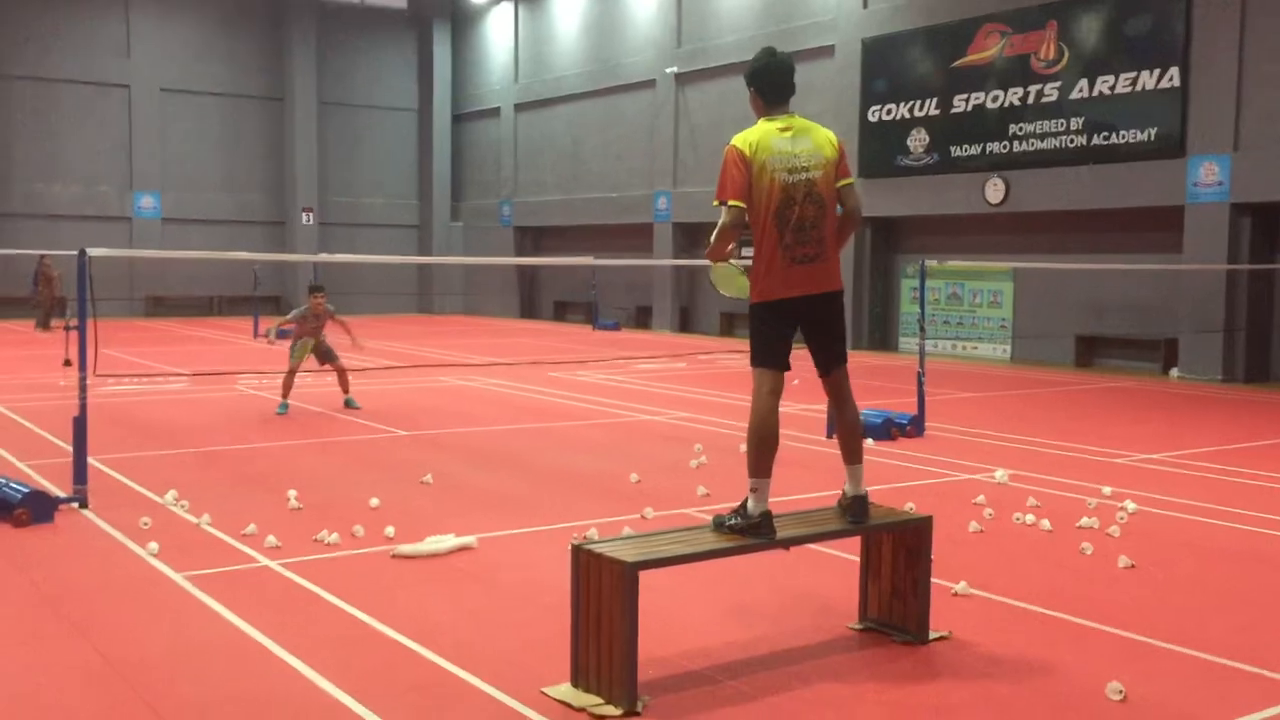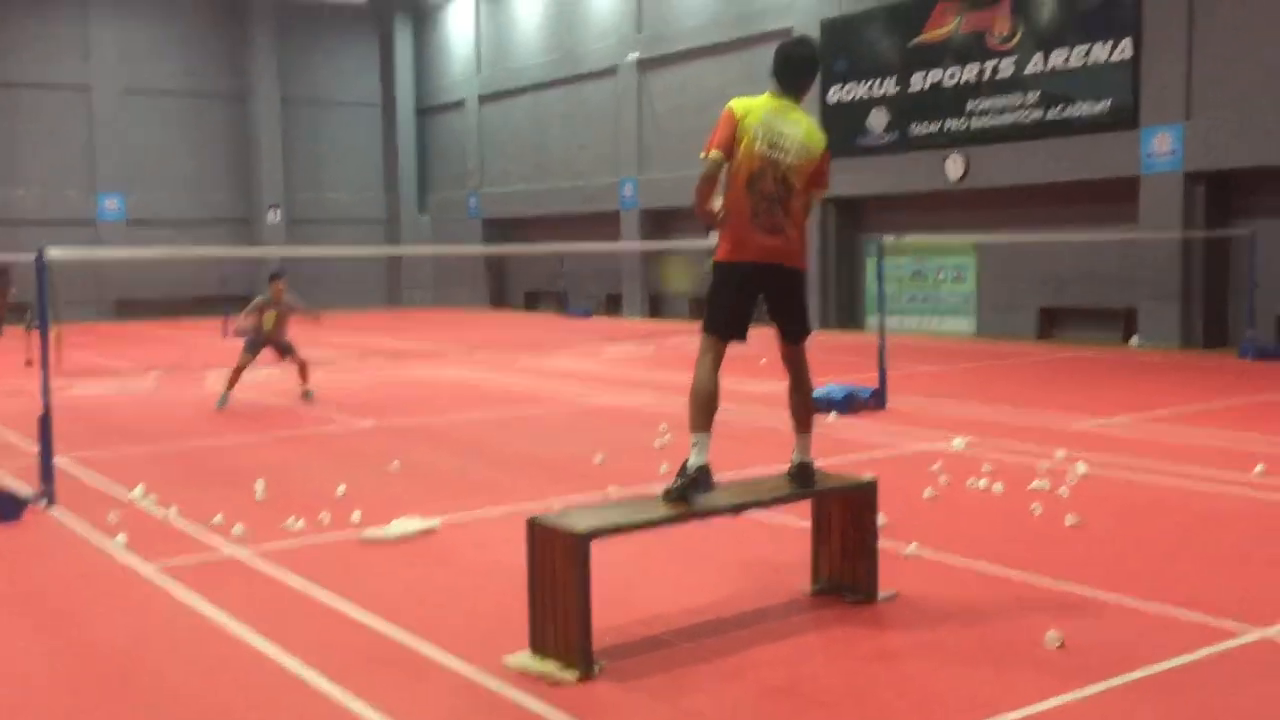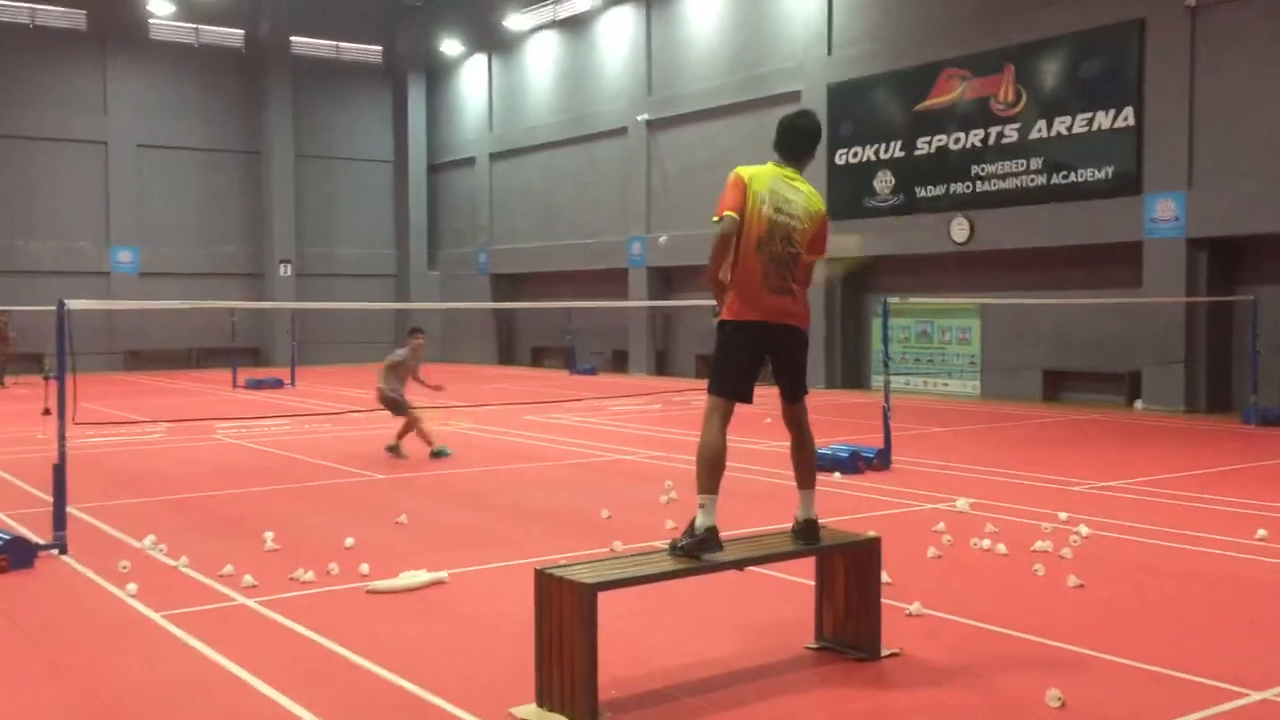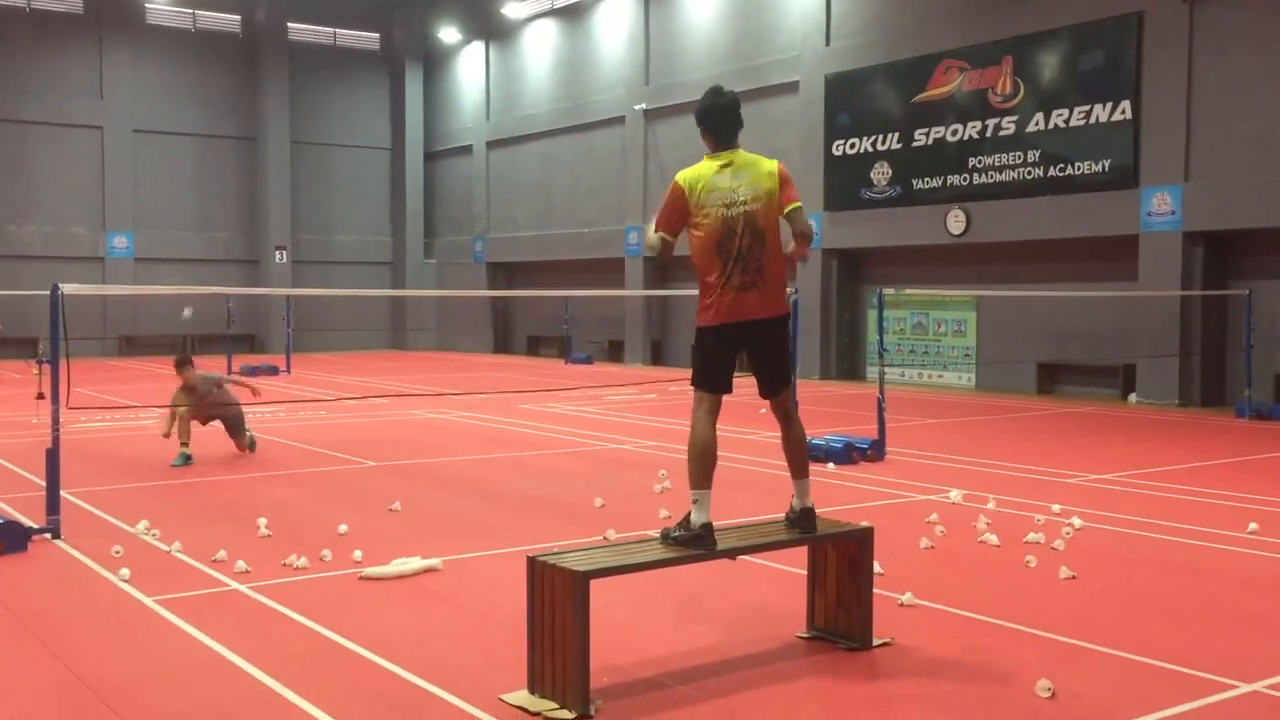
dt=1s
person 1, frame 1
left shoulder: (745, 145)
right shoulder: (828, 140)
left elbow: (734, 220)
right elbow: (852, 211)
left wrist: (716, 252)
left hip: (774, 287)
right hip: (826, 284)
left knee: (767, 389)
right knee: (838, 386)
left ankle: (757, 508)
right ankle: (855, 494)
person 1, frame 2
left shoulder: (739, 111)
right shoulder: (815, 138)
left elbow: (710, 171)
left wrist: (706, 209)
left hip: (737, 255)
right hip: (788, 260)
left knee: (710, 353)
right knee: (796, 360)
left ankle: (697, 462)
right ankle: (803, 462)
person 1, frame 3
left shoulder: (745, 177)
right shoulder: (815, 202)
left elbow: (726, 231)
left wrist: (718, 278)
left hip: (745, 314)
right hip: (792, 321)
left knee: (717, 414)
right knee: (796, 417)
left ankle: (705, 525)
right ankle: (807, 519)
person 1, frame 4
left shoulder: (688, 180)
right shoulder: (773, 171)
left elbow: (659, 246)
right elbow: (804, 232)
left wrist: (653, 235)
right wrist: (795, 254)
left hip: (718, 315)
right hip: (770, 312)
left knee: (705, 410)
right knee: (785, 408)
left ankle: (699, 520)
right ankle: (803, 507)
